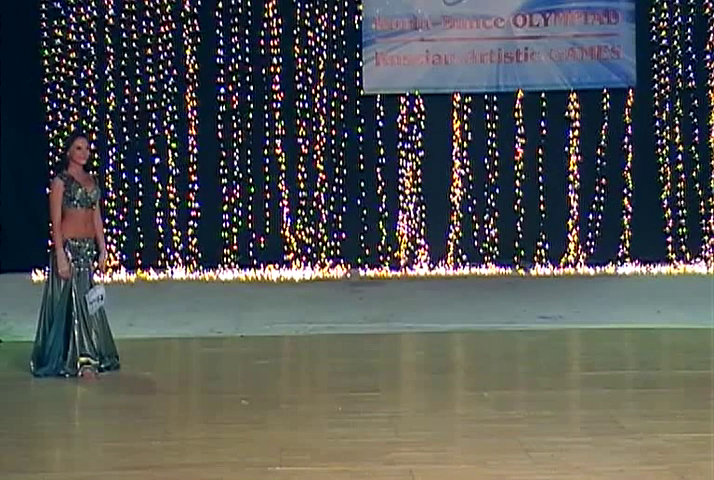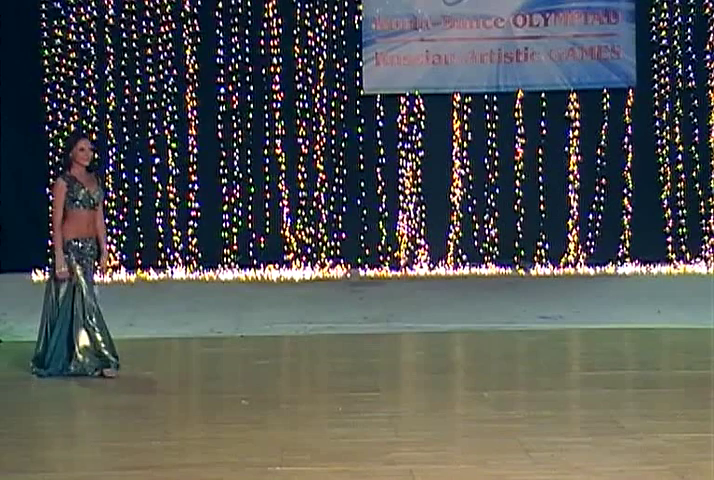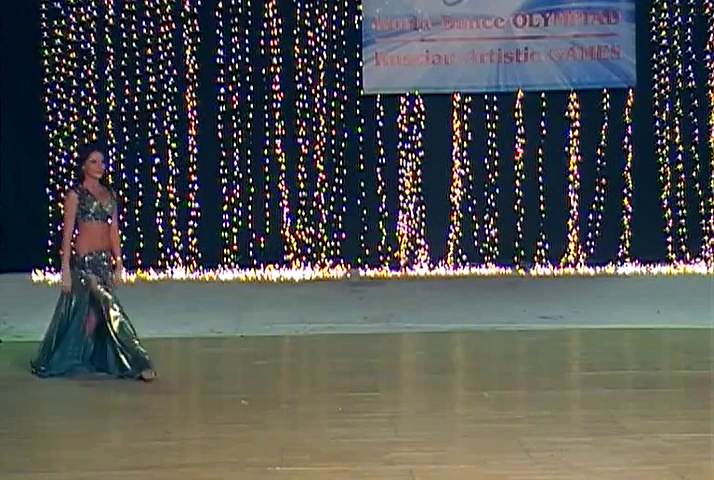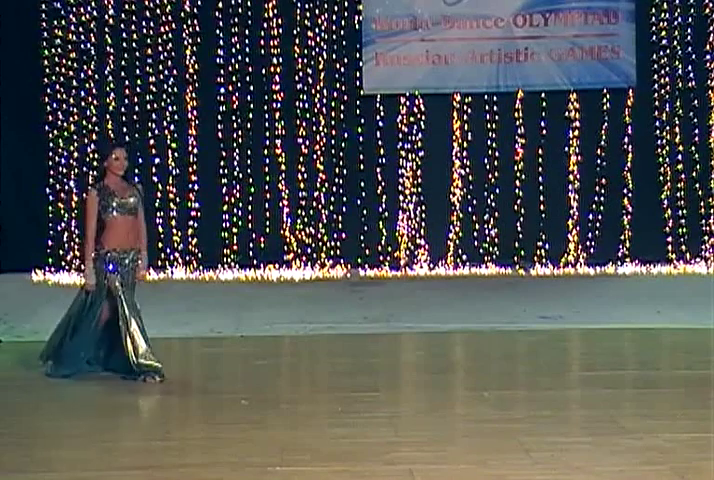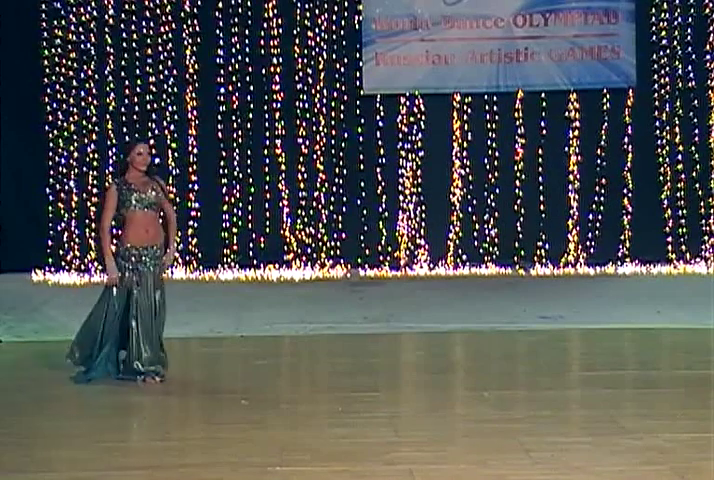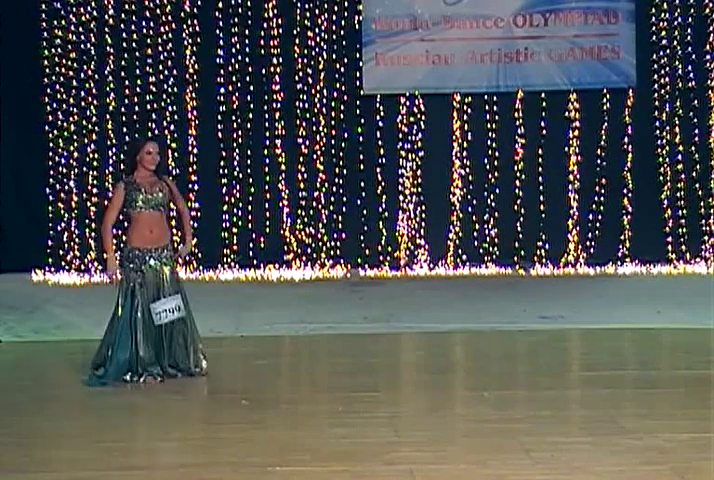
dt=0.3s
person 1, frame 1
left shoulder: (91, 179)
right shoulder: (60, 181)
right elbow: (56, 221)
left wrist: (102, 249)
right wrist: (60, 255)
left hip: (88, 246)
right hip: (69, 246)
left knee: (85, 301)
right knee: (72, 302)
left ankle: (85, 356)
right ankle: (79, 360)
person 1, frame 2
left shoulder: (94, 180)
right shoulder: (63, 181)
right elbow: (56, 221)
left wrist: (104, 250)
right wrist: (58, 256)
left hip: (90, 246)
right hip: (70, 246)
left knee: (80, 303)
right knee: (84, 301)
left ankle: (75, 357)
right ankle: (97, 360)
person 1, frame 3
left shoulder: (109, 193)
right shoulder: (75, 195)
left elbow: (113, 230)
right elbow: (67, 234)
left wrist: (118, 263)
right wrist: (65, 269)
left hip: (103, 259)
right hip: (84, 260)
left knee: (93, 314)
right knee: (111, 309)
left ankle: (72, 359)
right ankle: (136, 363)
person 1, frame 4
left shoulder: (134, 188)
right shoulder: (97, 192)
right elbow: (89, 232)
left wrist: (143, 257)
right wrist: (89, 267)
left hip: (132, 256)
right hip: (109, 256)
left knee: (109, 310)
right knee: (127, 310)
left ankle: (83, 357)
right ankle: (141, 366)
person 1, frame 5
left shoulder: (156, 183)
right shoulder: (117, 187)
left elbow: (170, 214)
right elbow: (105, 226)
left wrist: (172, 246)
right wrist: (109, 261)
left hip: (156, 252)
right hip: (130, 253)
left knee: (153, 308)
right knee: (139, 309)
left ankle: (126, 358)
right ankle: (145, 366)
person 1, frame 6
left shoulder: (165, 182)
right shoulder: (124, 186)
left elbow: (183, 208)
right elbow: (107, 224)
left wrist: (189, 237)
right wrist: (111, 258)
left hip: (163, 253)
right hip: (135, 254)
left knee: (171, 307)
right knee: (139, 309)
left ankle: (174, 361)
right ankle: (143, 366)
